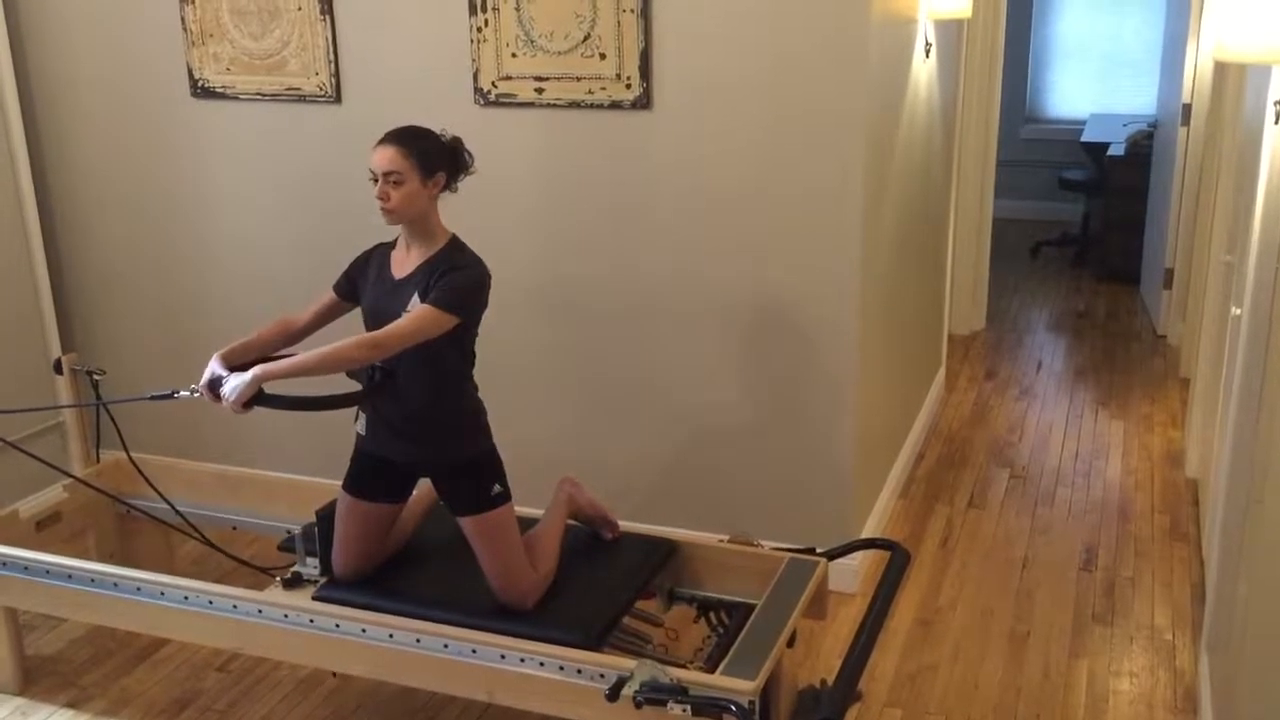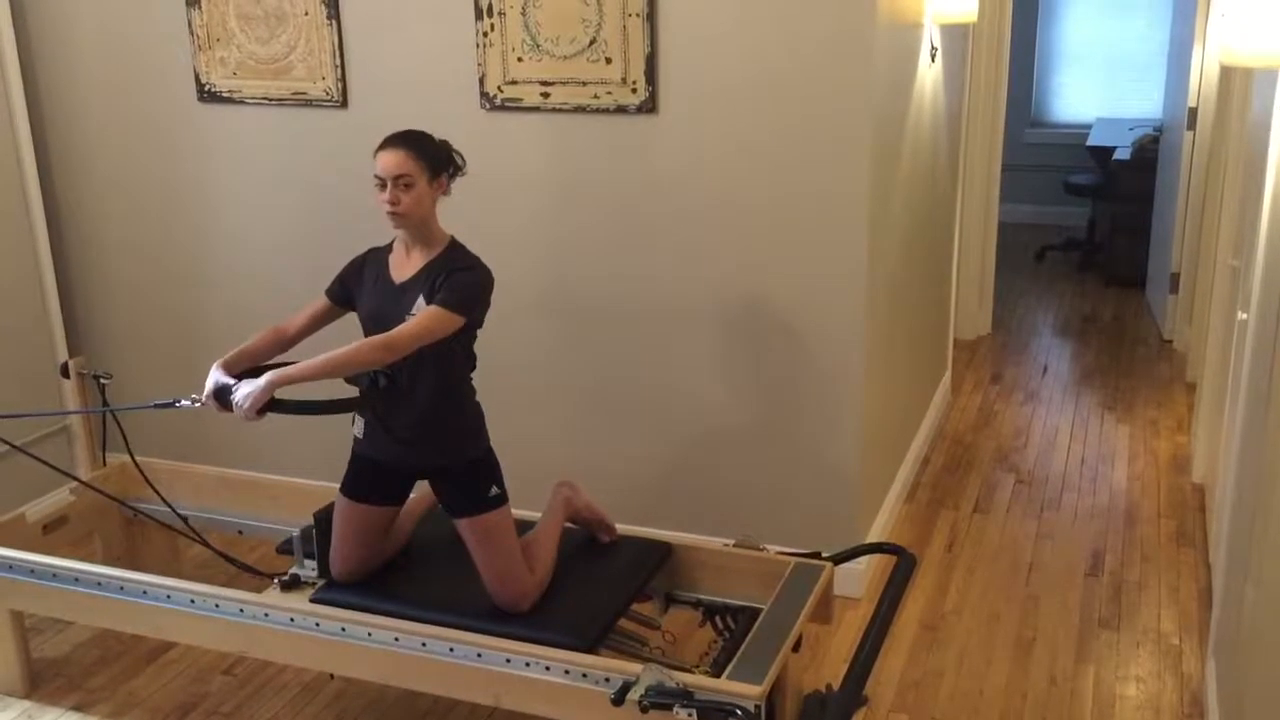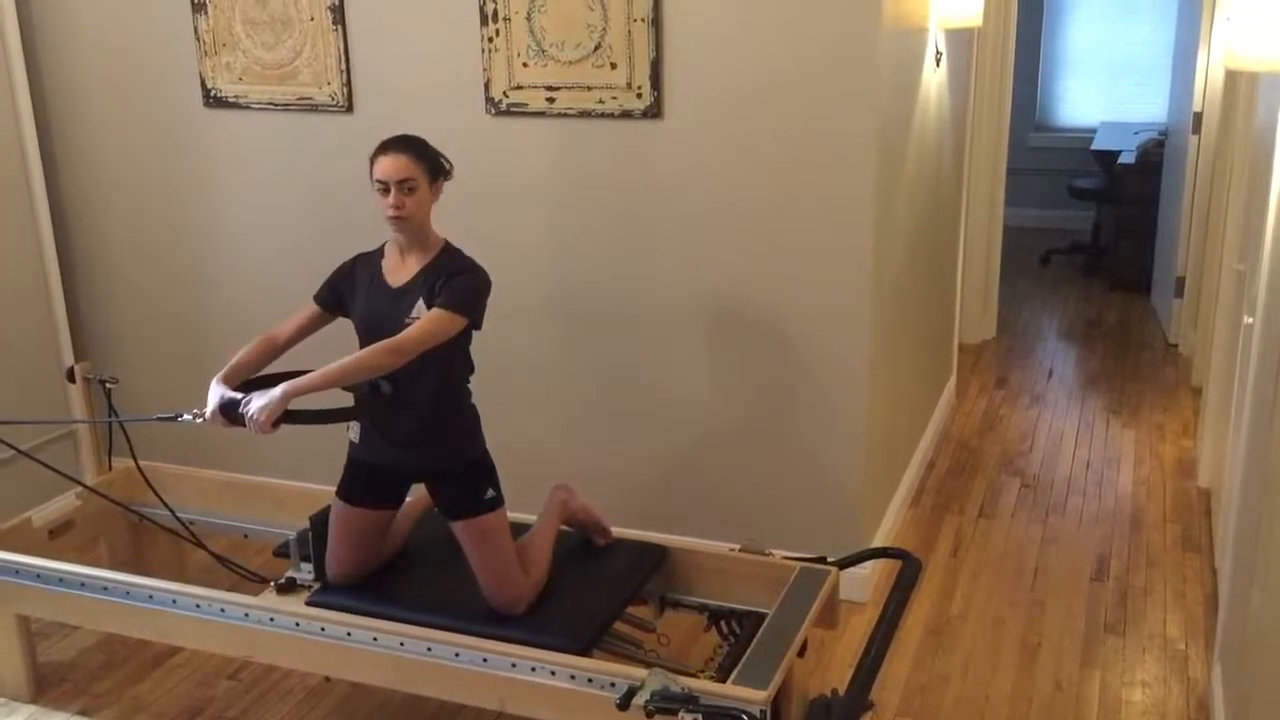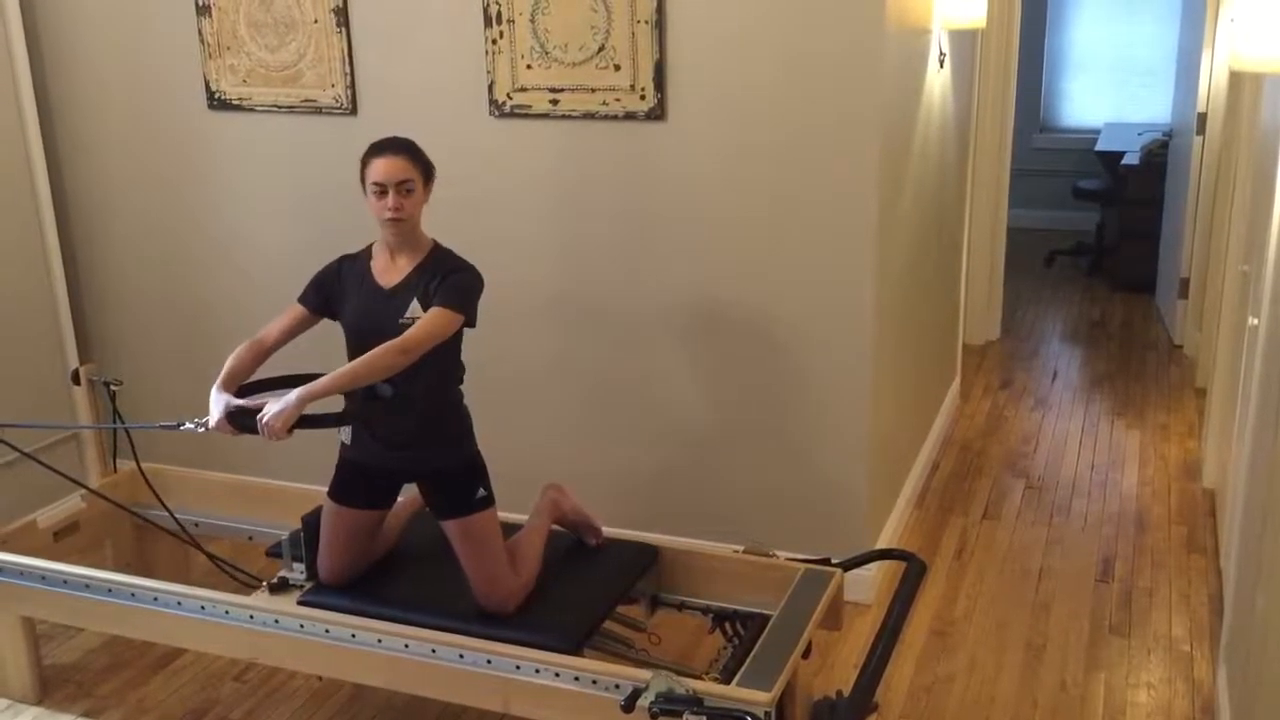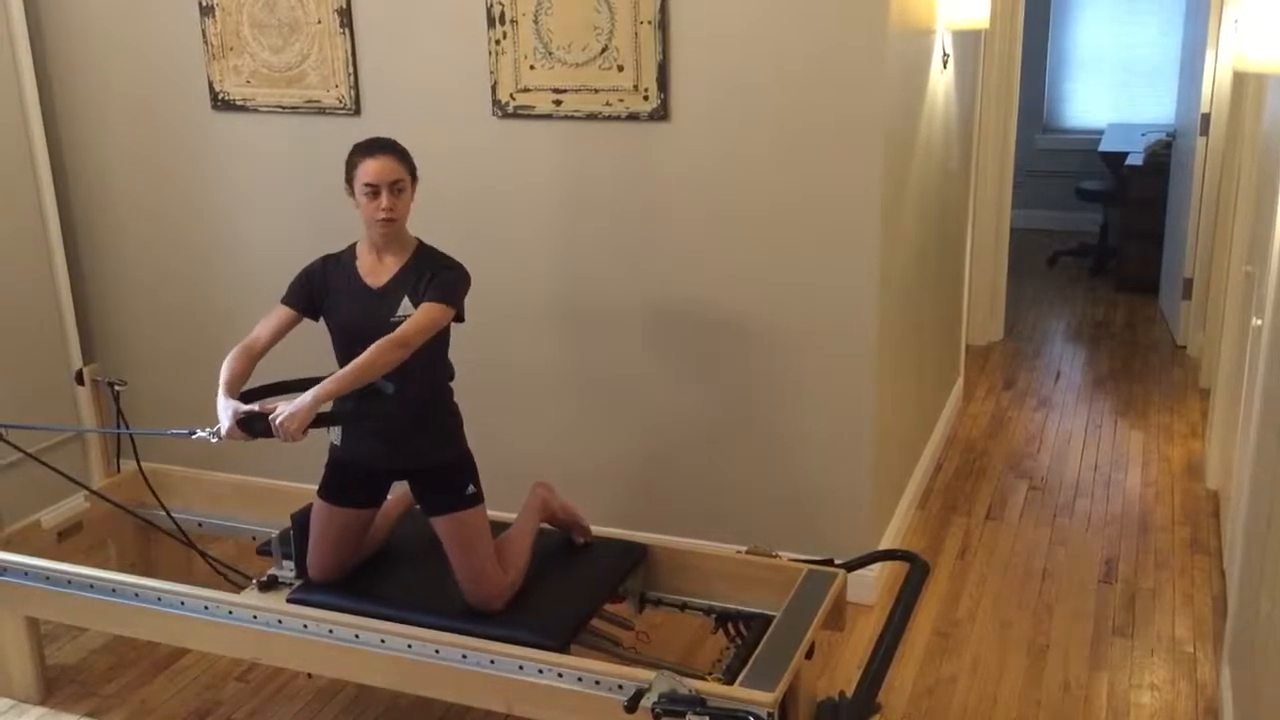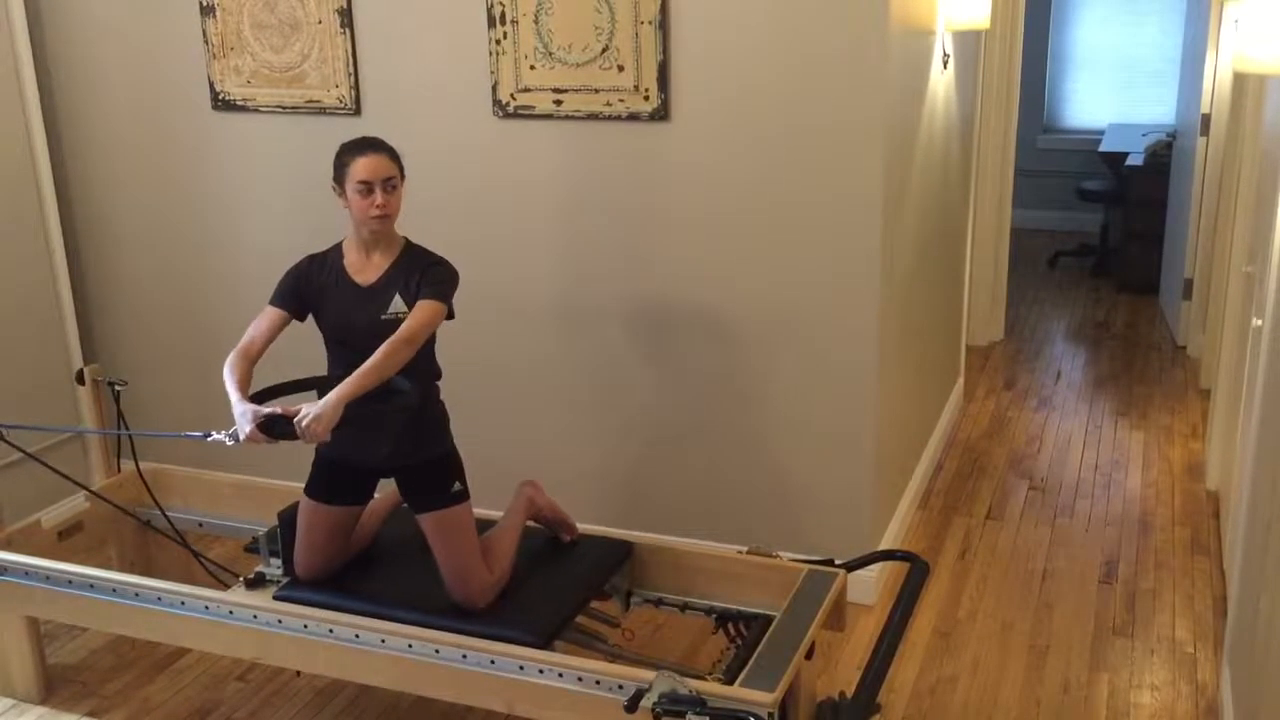
dt=0.4s
person 1, frame 1
left shoulder: (463, 273)
right shoulder: (373, 262)
left elbow: (377, 346)
right elbow: (298, 325)
left wrist: (259, 375)
right wrist: (227, 357)
left hip: (456, 444)
right hip: (383, 438)
left knee: (519, 594)
right knee: (347, 569)
left ankle: (564, 502)
right ankle: (428, 497)
person 1, frame 2
left shoulder: (465, 275)
right shoulder: (367, 266)
left elbow: (390, 347)
right elbow: (290, 331)
left wrist: (273, 381)
right wrist: (225, 365)
left hip: (454, 447)
right hip: (380, 441)
left knee: (515, 597)
right knee: (346, 571)
left ankle: (561, 504)
right ankle: (426, 500)
person 1, frame 3
left shoulder: (463, 277)
right shoulder: (357, 272)
left elbow: (398, 351)
right elbow: (278, 339)
left wrist: (288, 392)
right wrist: (223, 380)
left hip: (450, 450)
right hip: (375, 445)
left knee: (510, 600)
right knee: (342, 575)
left ankle: (558, 508)
right ankle: (422, 504)
person 1, frame 4
left shoulder: (455, 276)
right shoulder: (342, 274)
left elbow: (404, 351)
right elbow: (263, 342)
left wrist: (300, 398)
right wrist: (222, 391)
left hip: (442, 448)
right hip: (367, 446)
left knee: (501, 599)
right knee: (333, 575)
left ankle: (549, 507)
right ankle: (414, 501)
person 1, frame 5
left shoulder: (443, 273)
right shoulder: (325, 274)
left elbow: (399, 345)
right elbow: (250, 347)
left wrist: (310, 400)
right wrist: (227, 398)
left hip: (433, 445)
right hip: (357, 443)
left knee: (489, 596)
right knee: (323, 573)
left ankle: (538, 505)
right ankle: (403, 501)
person 1, frame 6
left shoulder: (431, 271)
right shoulder: (311, 273)
left elbow: (405, 342)
right elbow: (242, 354)
left wrist: (334, 400)
right wrist: (242, 405)
left hip: (420, 441)
right hip: (345, 442)
left knee: (474, 593)
right knee: (309, 570)
left ankle: (525, 503)
right ankle: (391, 499)
